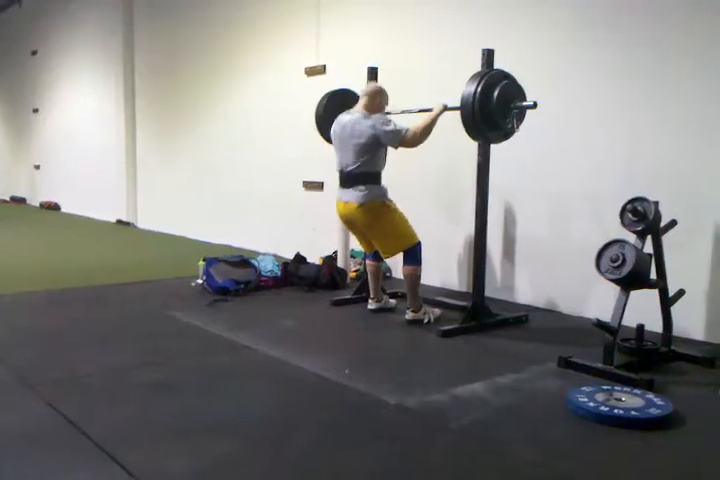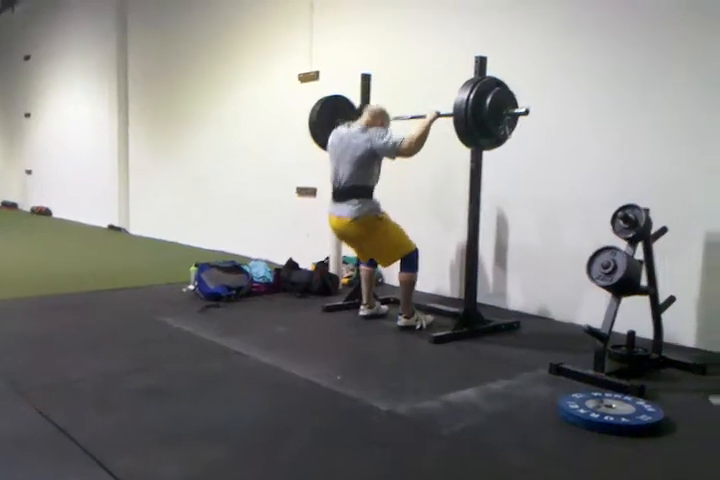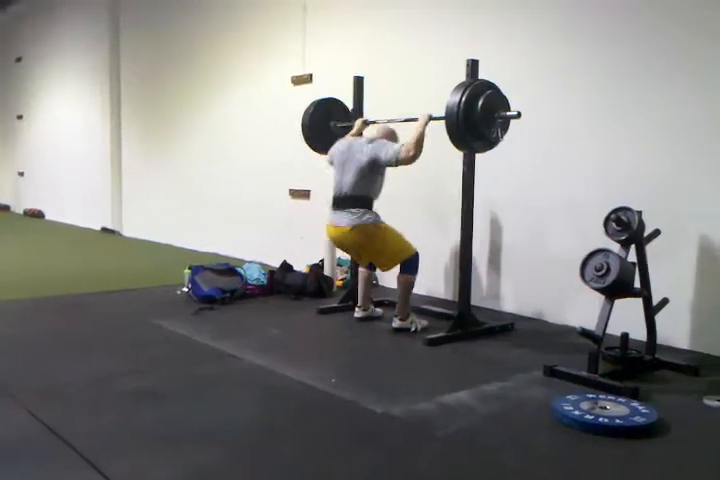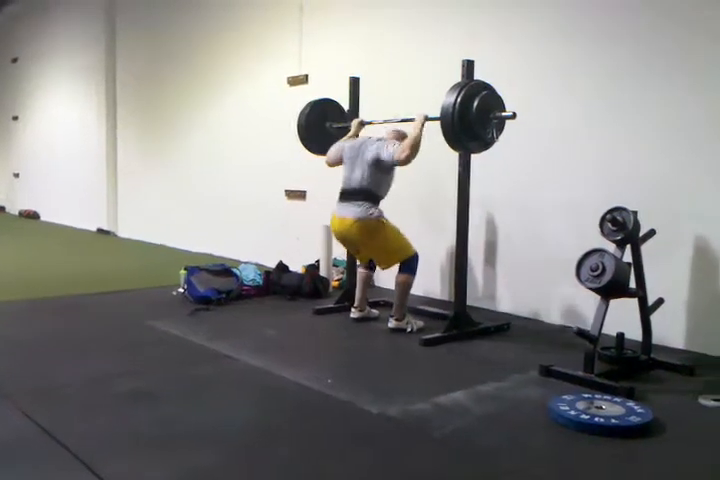
dt=0.1s
person 1, frame 1
left shoulder: (339, 122)
right shoulder: (375, 123)
right elbow: (414, 138)
right wrist: (436, 113)
left hip: (343, 204)
right hip: (368, 203)
left knee: (374, 247)
right knee: (412, 247)
left ankle: (376, 299)
right ankle: (415, 309)
person 1, frame 2
left shoulder: (337, 134)
right shoulder: (372, 137)
right elbow: (409, 147)
left wrist: (360, 126)
right wrist: (428, 121)
left hip: (336, 217)
right hip: (361, 216)
left knee: (370, 254)
right knee: (409, 255)
left ankle: (368, 305)
right ankle: (407, 316)
person 1, frame 3
left shoulder: (347, 145)
right shoulder: (379, 148)
left elbow: (331, 158)
right elbow: (409, 154)
left wrist: (355, 131)
right wrist: (421, 126)
left hip: (335, 227)
right hip: (359, 226)
left knee: (369, 258)
right knee: (409, 258)
left ankle: (363, 307)
right ankle: (402, 318)
person 1, frame 4
left shoulder: (354, 144)
right shoulder: (383, 146)
left elbow: (329, 159)
right elbow: (404, 155)
left wrist: (353, 132)
right wrist: (418, 127)
left hip: (338, 221)
right hip: (362, 221)
left knee: (368, 257)
right knee: (409, 259)
left ankle: (359, 308)
right ankle: (398, 318)
